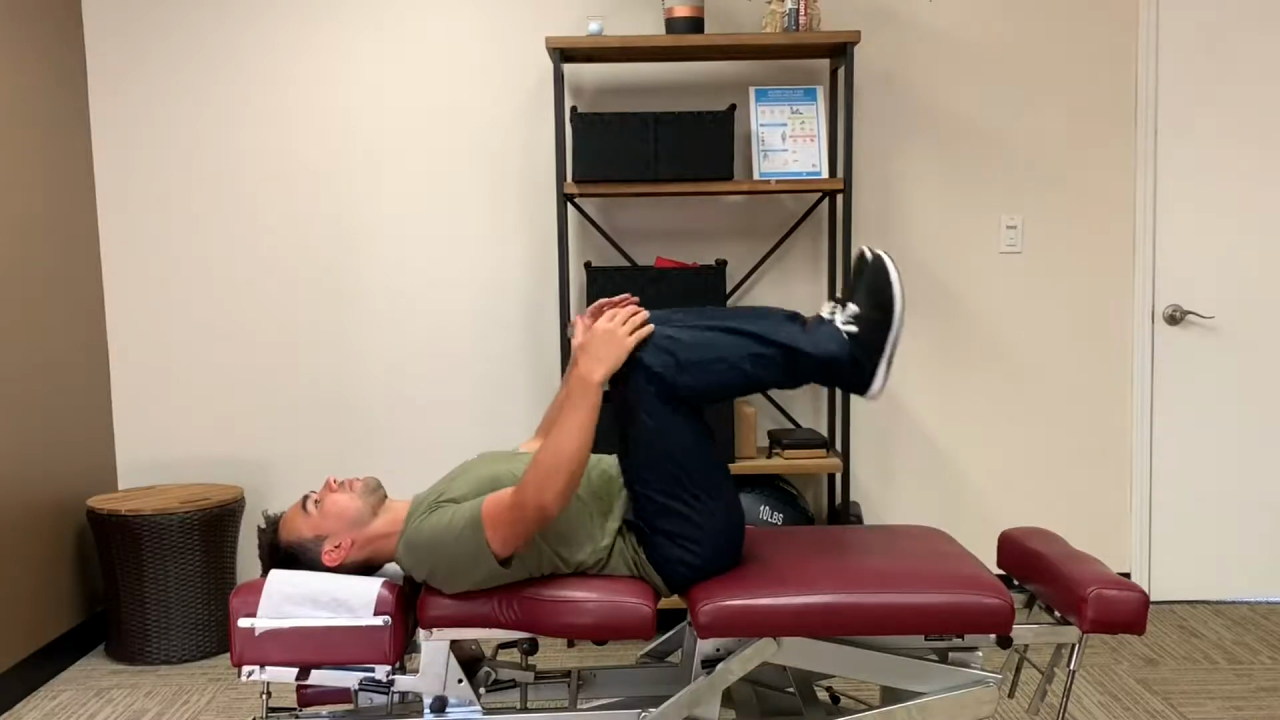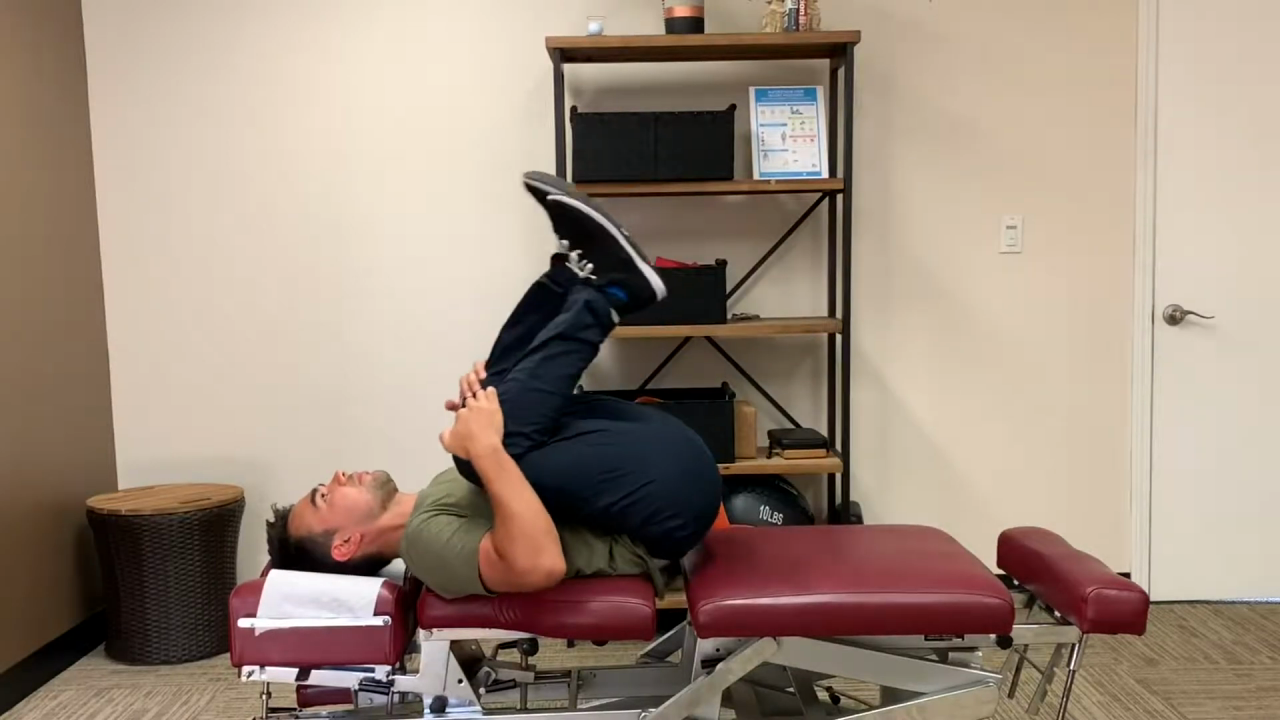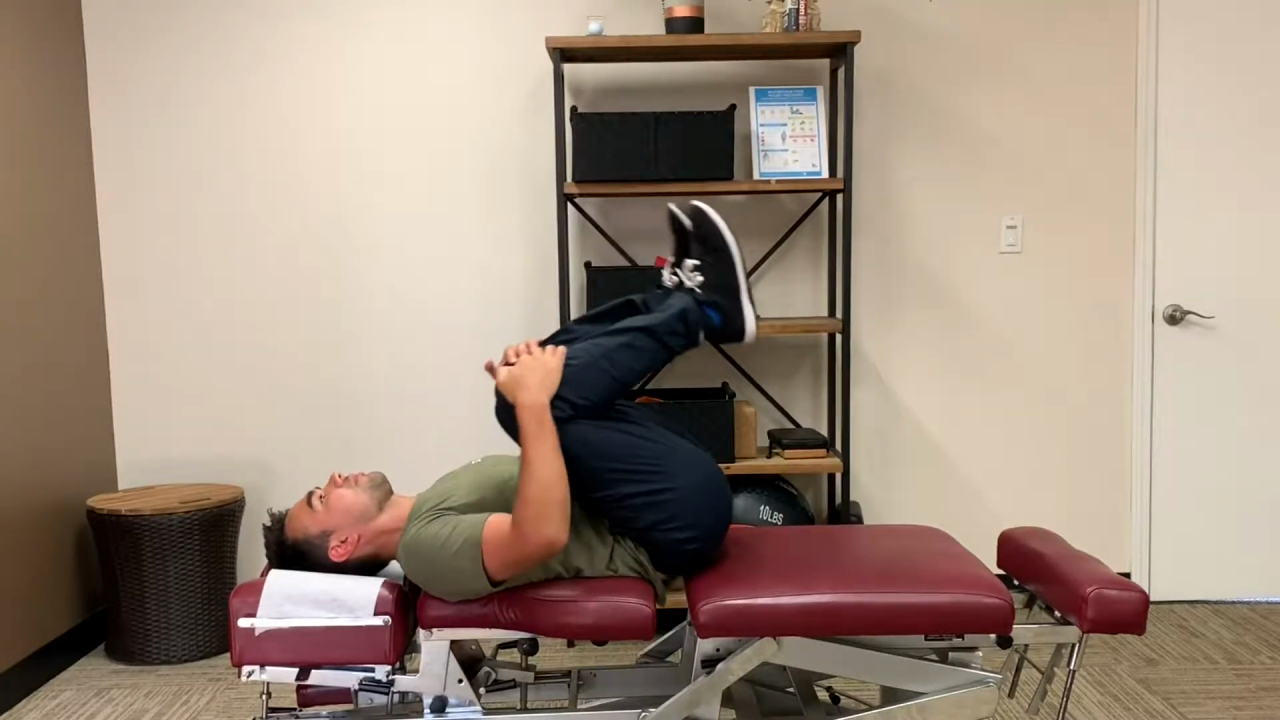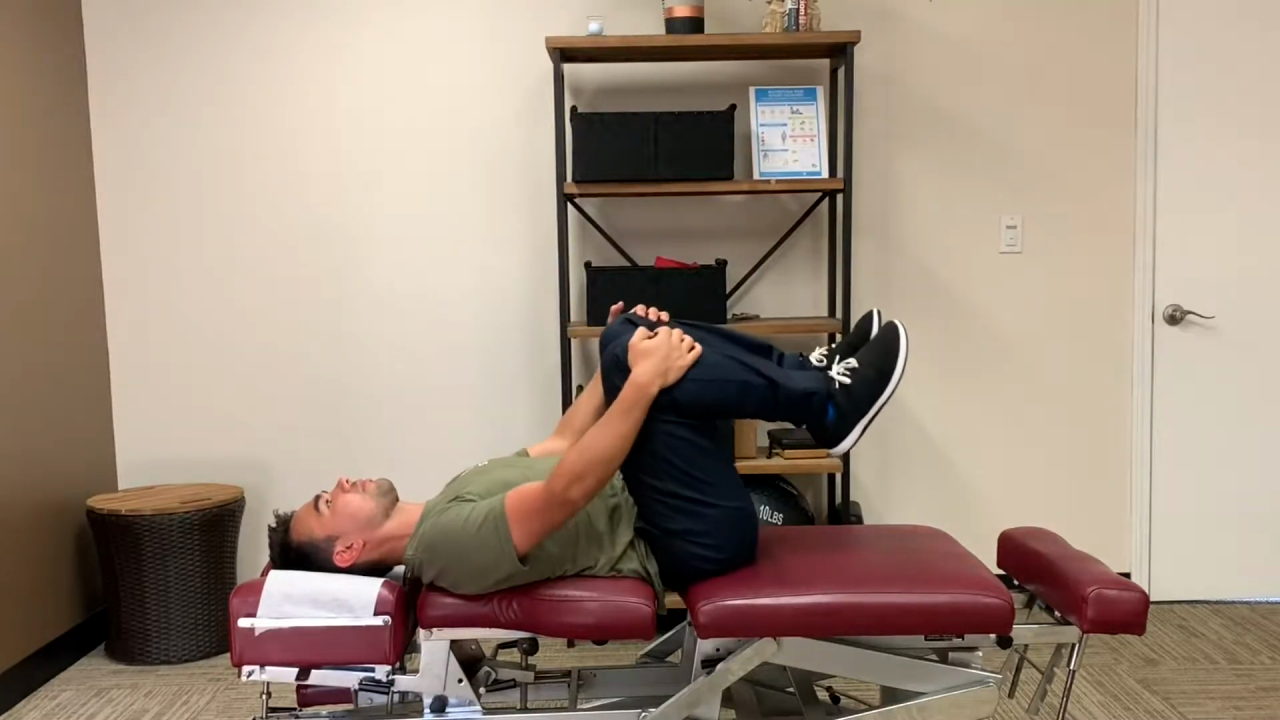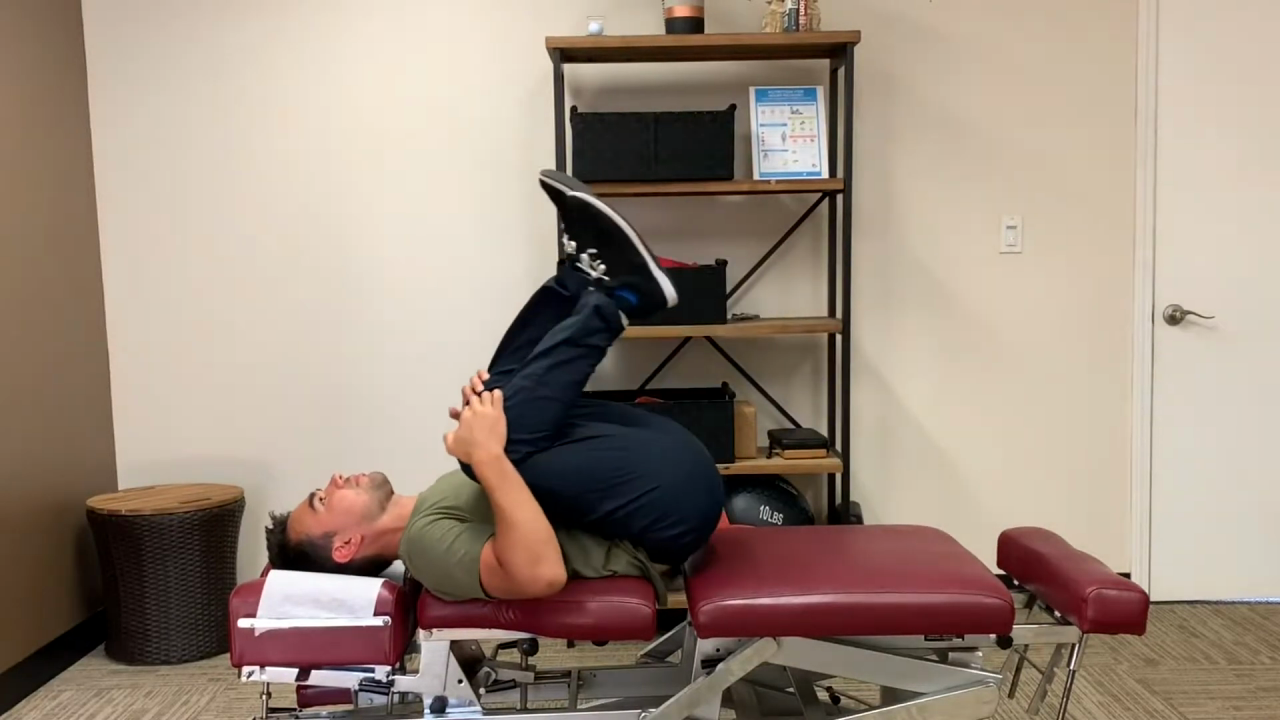
dt=1s
person 1, frame 1
left shoulder: (435, 505)
right shoulder: (430, 544)
left elbow: (541, 449)
right elbow: (543, 500)
left wrist: (584, 359)
right wrist: (590, 373)
left hip: (627, 493)
right hip: (679, 543)
left knee: (644, 338)
right knee: (651, 359)
left ankle: (824, 337)
right ankle: (842, 352)
person 1, frame 2
left shoulder: (434, 508)
right shoulder: (429, 542)
right elbow: (540, 563)
left wrist: (490, 401)
right wrist: (486, 447)
left knee: (503, 392)
left ankle: (588, 279)
right ankle: (600, 290)
person 1, frame 3
left shoulder: (434, 511)
right shoulder: (427, 548)
left elbow: (548, 468)
right elbow: (544, 534)
left wrist: (529, 385)
right wrist: (531, 403)
left hip: (677, 495)
right hip: (681, 514)
left knee: (548, 371)
right knee: (541, 401)
left ankle: (688, 295)
right ankle: (700, 306)
person 1, frame 4
left shoulder: (453, 506)
right shoulder: (447, 544)
left elbow: (559, 446)
right elbow: (569, 489)
left wrist: (627, 361)
right wrist: (645, 379)
left hip: (638, 504)
right hip: (698, 539)
left knee: (635, 340)
right knee: (645, 363)
left ankle: (814, 381)
right ankle: (825, 402)
person 1, frame 5
left shoulder: (433, 511)
right shoulder: (430, 545)
right elbow: (541, 573)
right wrist: (487, 453)
left knee: (510, 399)
left ankle: (595, 280)
right ankle: (610, 297)
